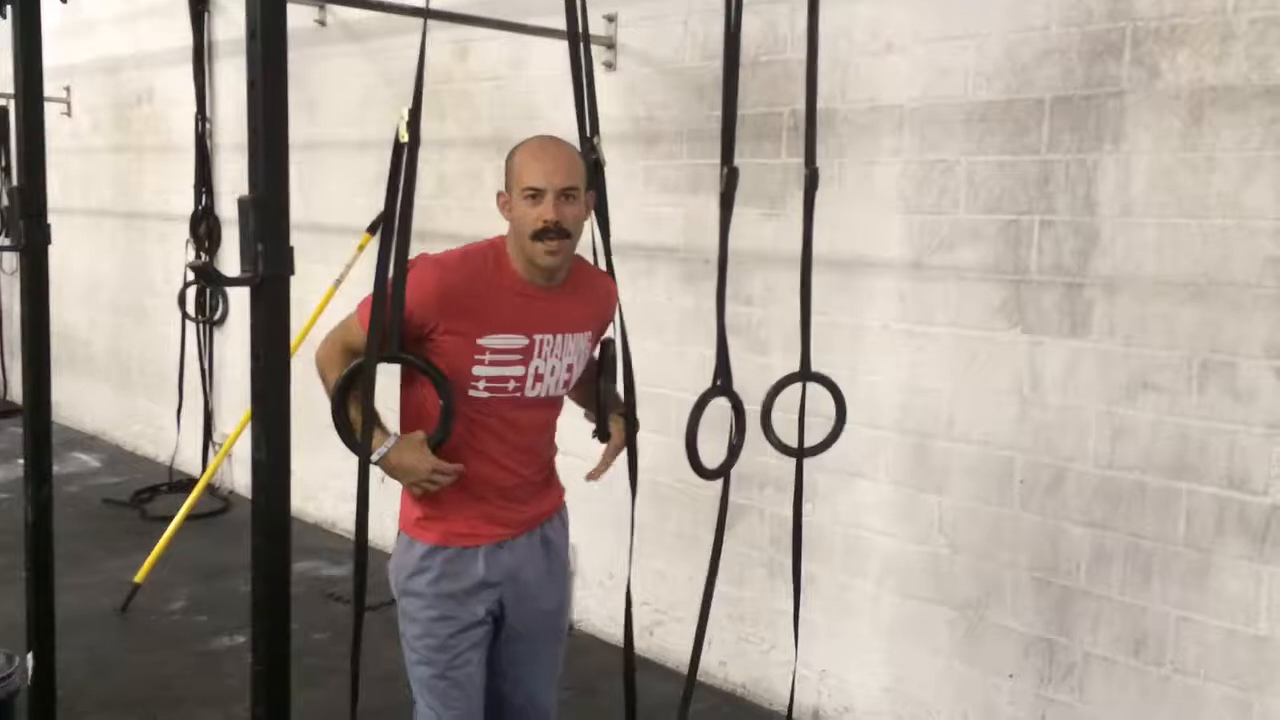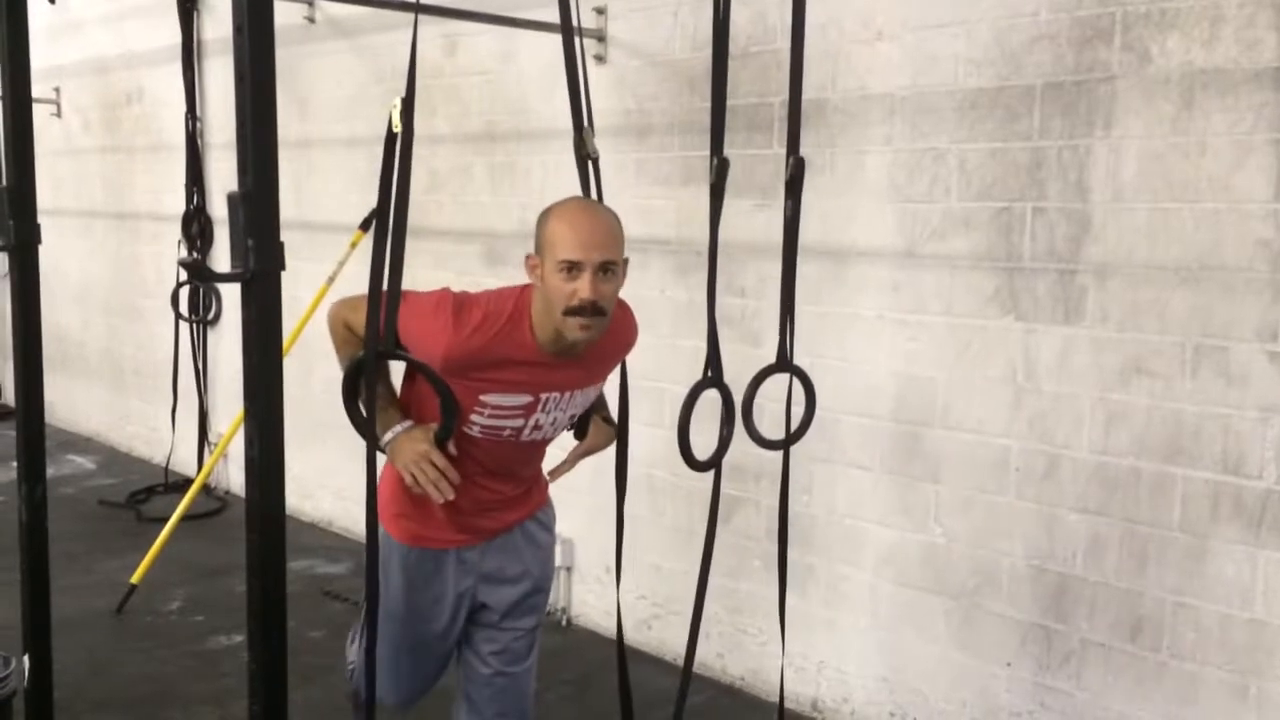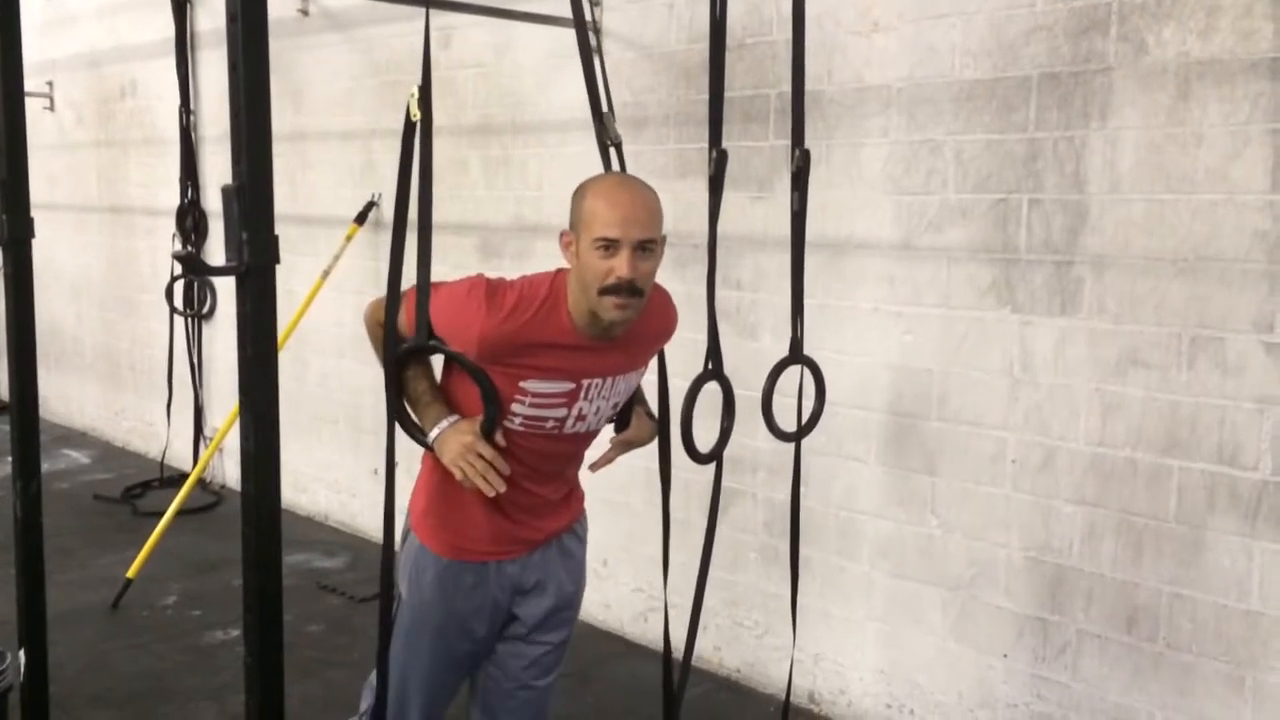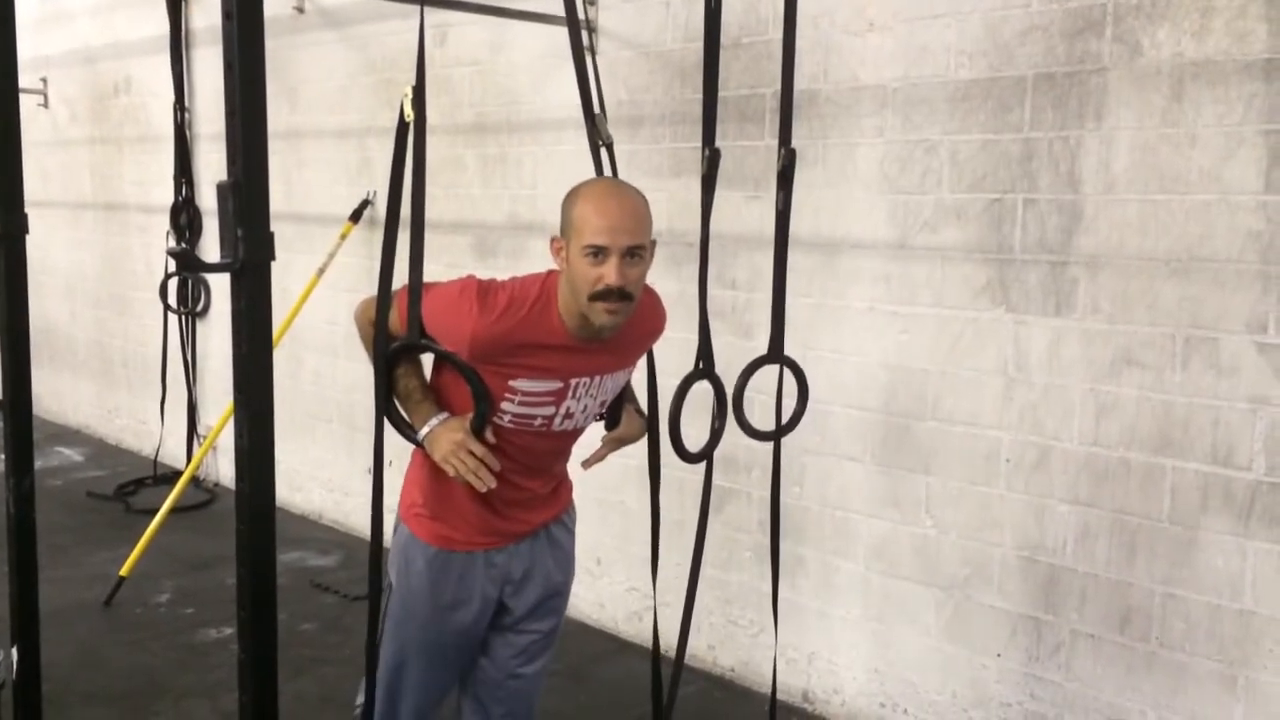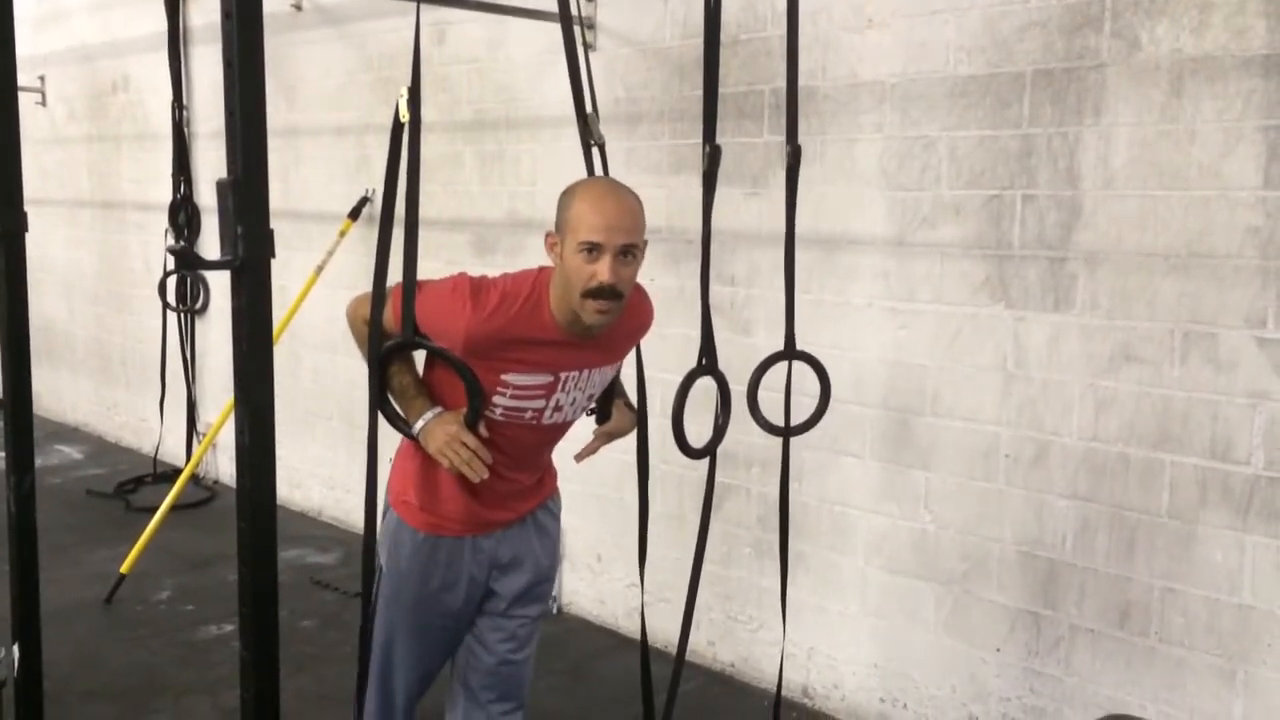
dt=1s
person 1, frame 1
left shoulder: (597, 292)
right shoulder: (440, 281)
right elbow: (335, 354)
left wrist: (613, 411)
right wrist: (384, 446)
left hip: (539, 533)
right hip: (446, 544)
person 1, frame 2
left shoulder: (618, 330)
right shoulder: (463, 328)
right elbow: (345, 317)
left wrist: (601, 416)
right wrist: (393, 428)
left hip: (519, 530)
right hip: (426, 530)
right ankle: (370, 640)
person 1, frame 3
left shoulder: (657, 317)
right shoulder: (497, 313)
right elbow: (381, 317)
left wrist: (640, 411)
right wrist: (438, 423)
left hip: (554, 542)
right hip: (457, 542)
person 1, frame 4
left shoulder: (645, 317)
right shoulder: (489, 313)
right elbow: (373, 317)
left wrist: (629, 409)
right wrist: (428, 421)
left hip: (543, 533)
right hip: (448, 537)
person 1, frame 5
left shoulder: (633, 314)
right shoulder: (481, 309)
right elbow: (364, 314)
left wrist: (620, 403)
right wrist: (422, 415)
left hip: (528, 519)
right hip: (436, 519)
